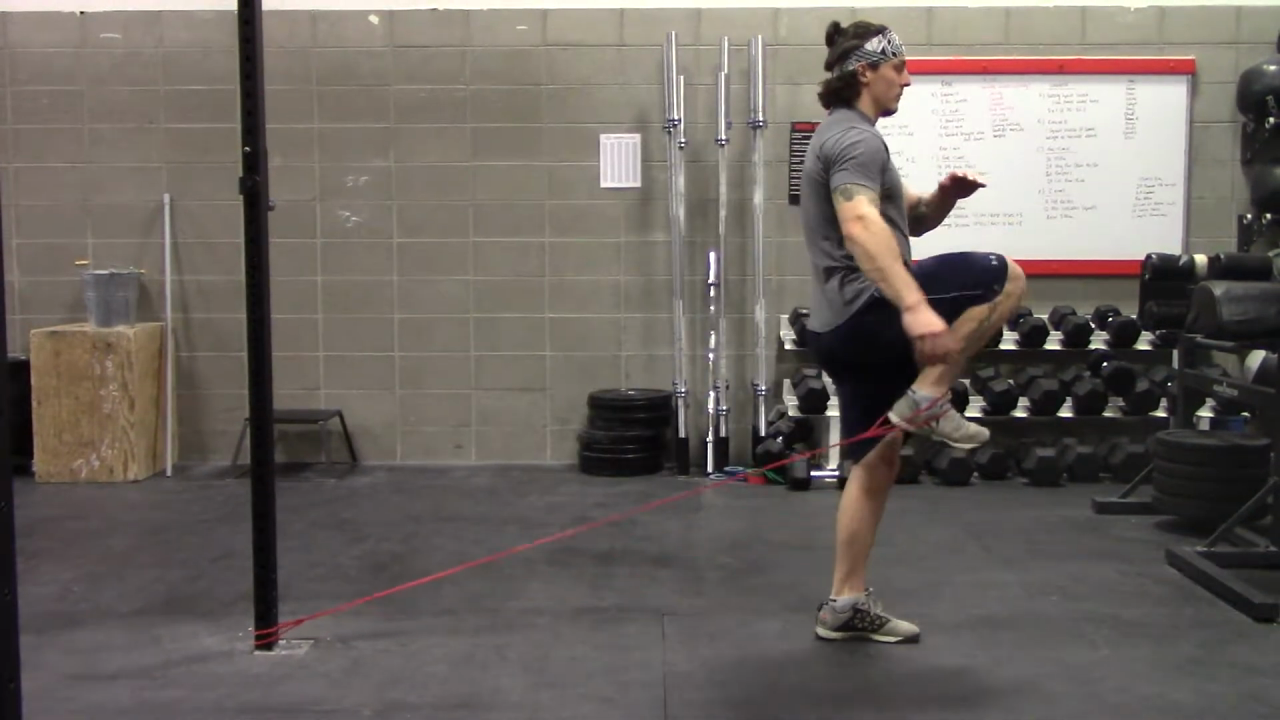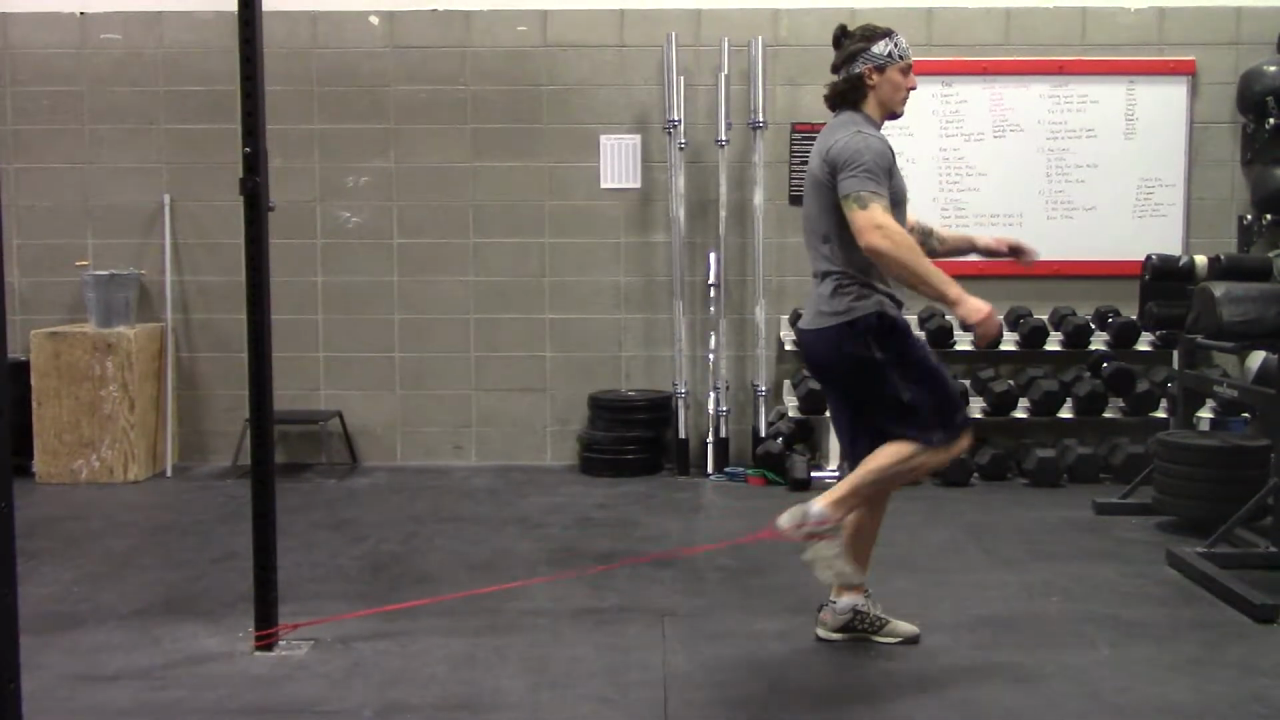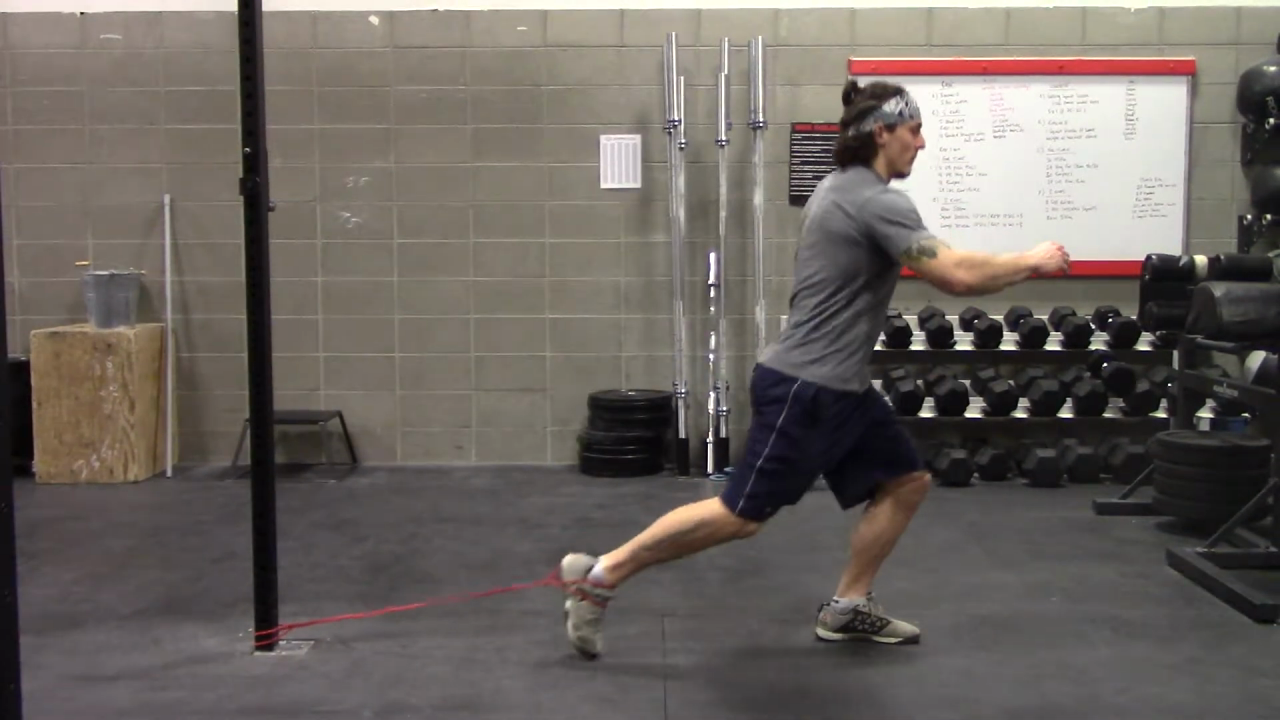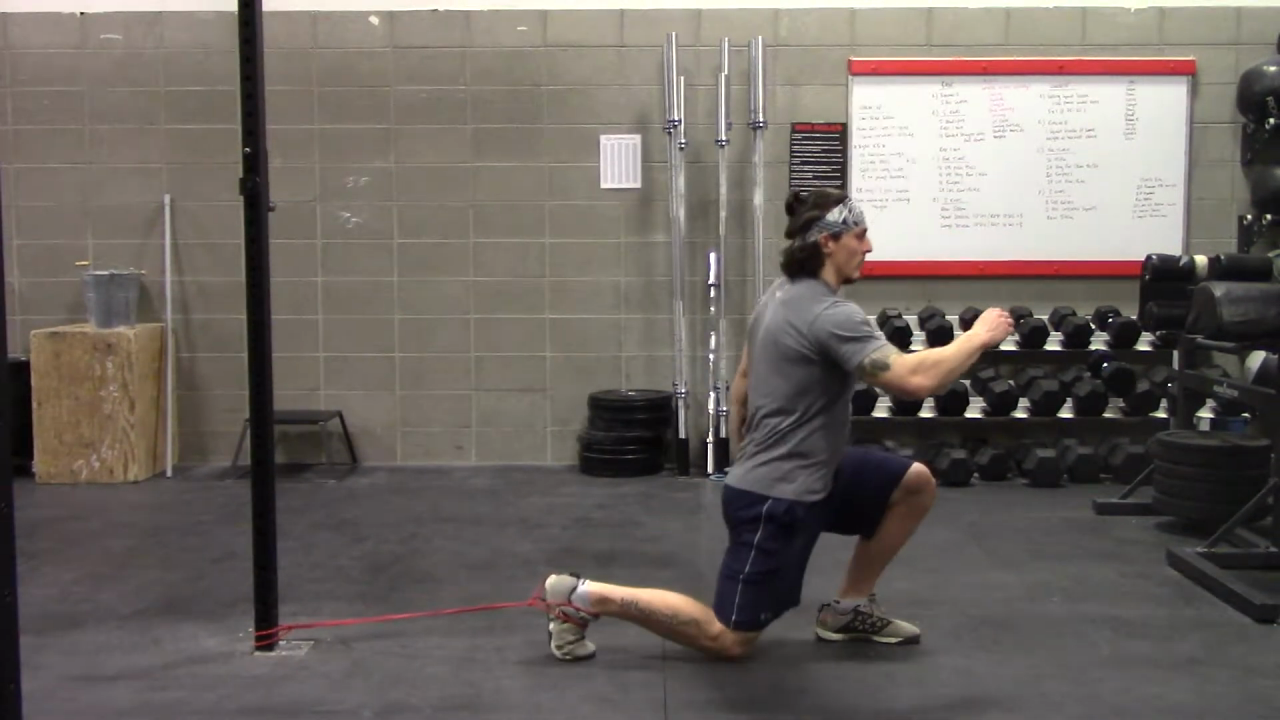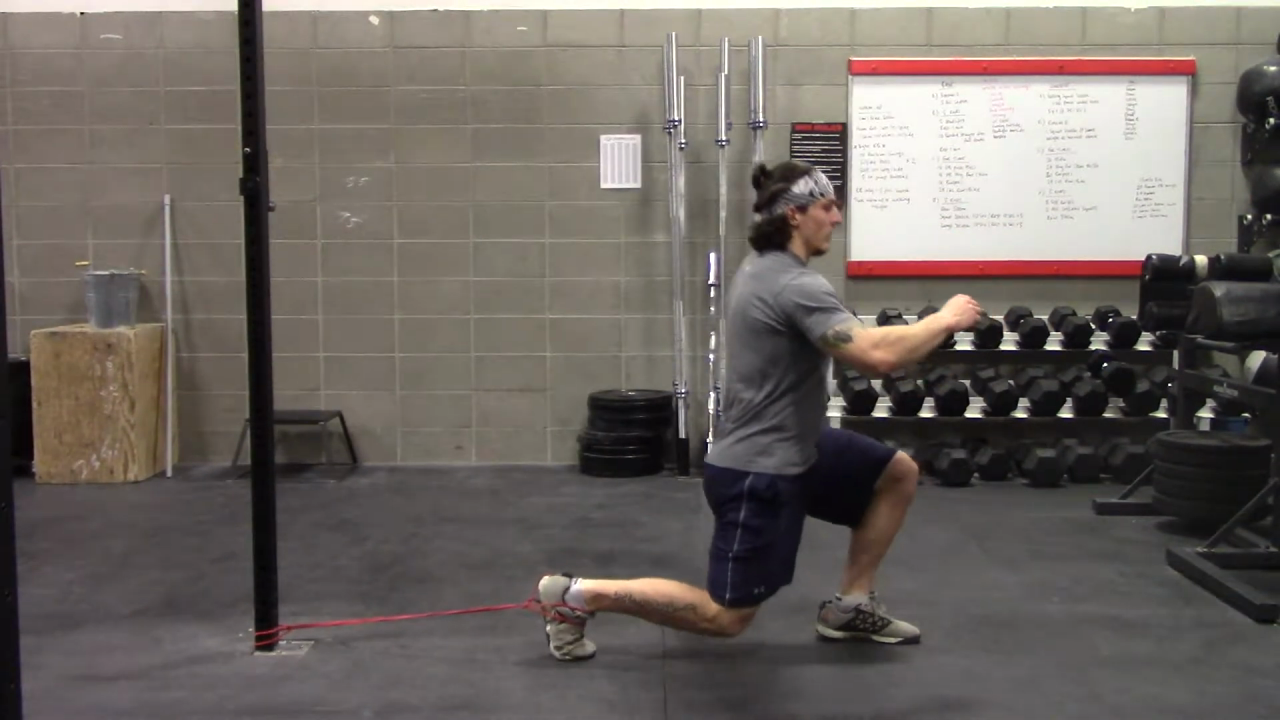
dt=0.4s
person 1, frame 1
left shoulder: (848, 136)
right shoulder: (853, 137)
left elbow: (907, 218)
right elbow: (861, 226)
left wrist: (944, 195)
right wrist: (914, 306)
left hip: (847, 325)
right hip: (868, 310)
left knee: (876, 463)
right knee: (1003, 280)
left ankle: (846, 605)
right ankle: (925, 400)
person 1, frame 2
left shoulder: (851, 139)
right shoulder: (859, 140)
left elbow: (901, 232)
right elbow: (877, 238)
left wrist: (975, 243)
right wrist: (959, 300)
left hip: (840, 329)
right hip: (857, 324)
left knee: (877, 468)
right knee: (944, 439)
left ankle: (846, 607)
right ankle: (823, 515)
person 1, frame 3
left shoulder: (841, 189)
right shoulder: (877, 201)
right elbow: (958, 274)
right wrist: (1033, 261)
left hip: (833, 383)
right hip: (804, 388)
left knee: (907, 481)
right knee: (739, 513)
left ankle: (848, 606)
right ankle: (597, 575)
person 1, frame 4
left shoulder: (782, 296)
right shoulder: (829, 316)
left elbow: (742, 388)
right elbow: (915, 380)
left wrist: (745, 456)
right wrist: (978, 337)
left hip: (803, 477)
right hip: (778, 499)
left knee: (915, 485)
right knee: (727, 638)
left ankle: (848, 608)
right ankle: (581, 597)
person 1, frame 5
left shoulder: (762, 270)
right shoulder: (796, 286)
right elbow: (876, 355)
right wrist: (945, 319)
left hip: (786, 454)
right hip: (759, 474)
left knee: (898, 475)
right knee: (725, 616)
left ankle: (850, 604)
right ankle: (576, 598)
